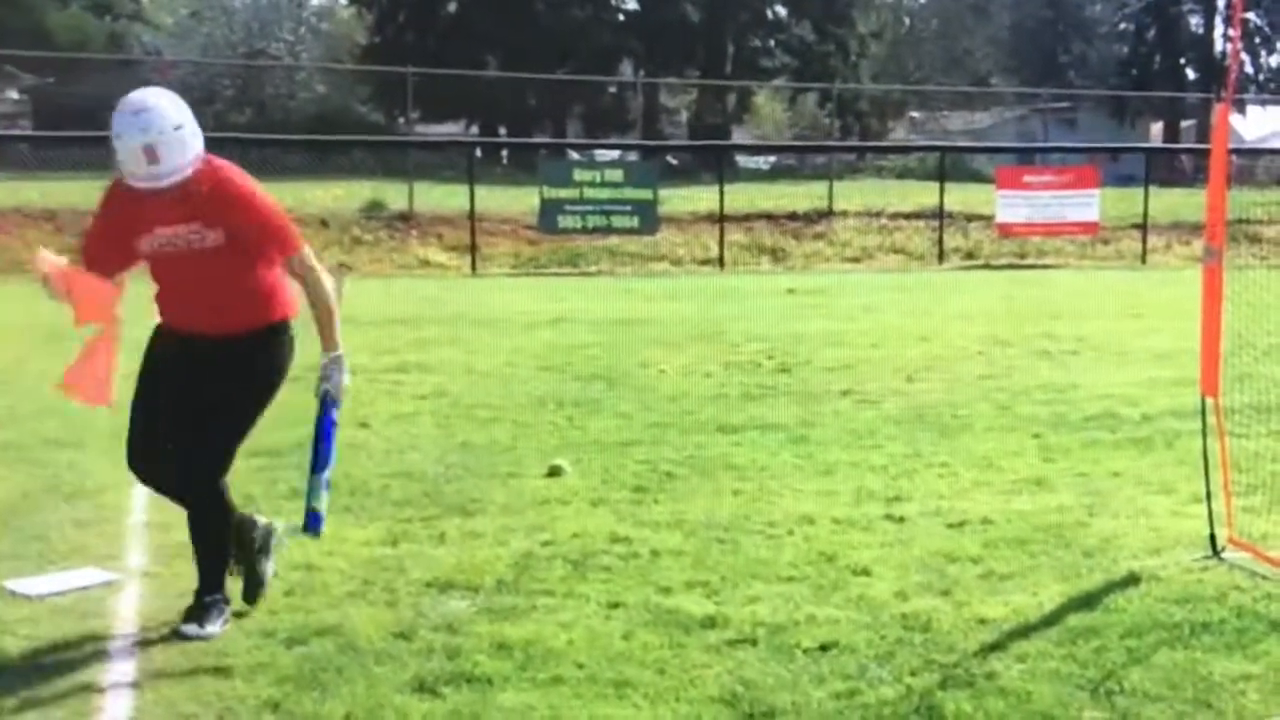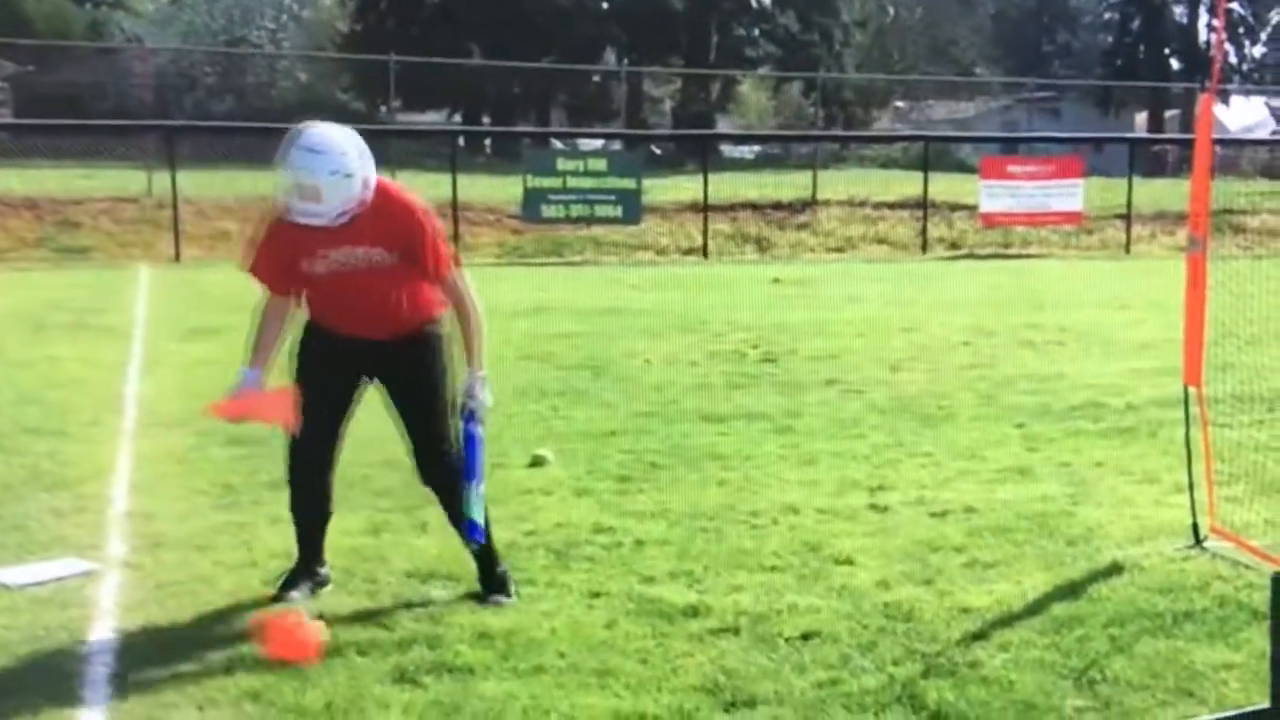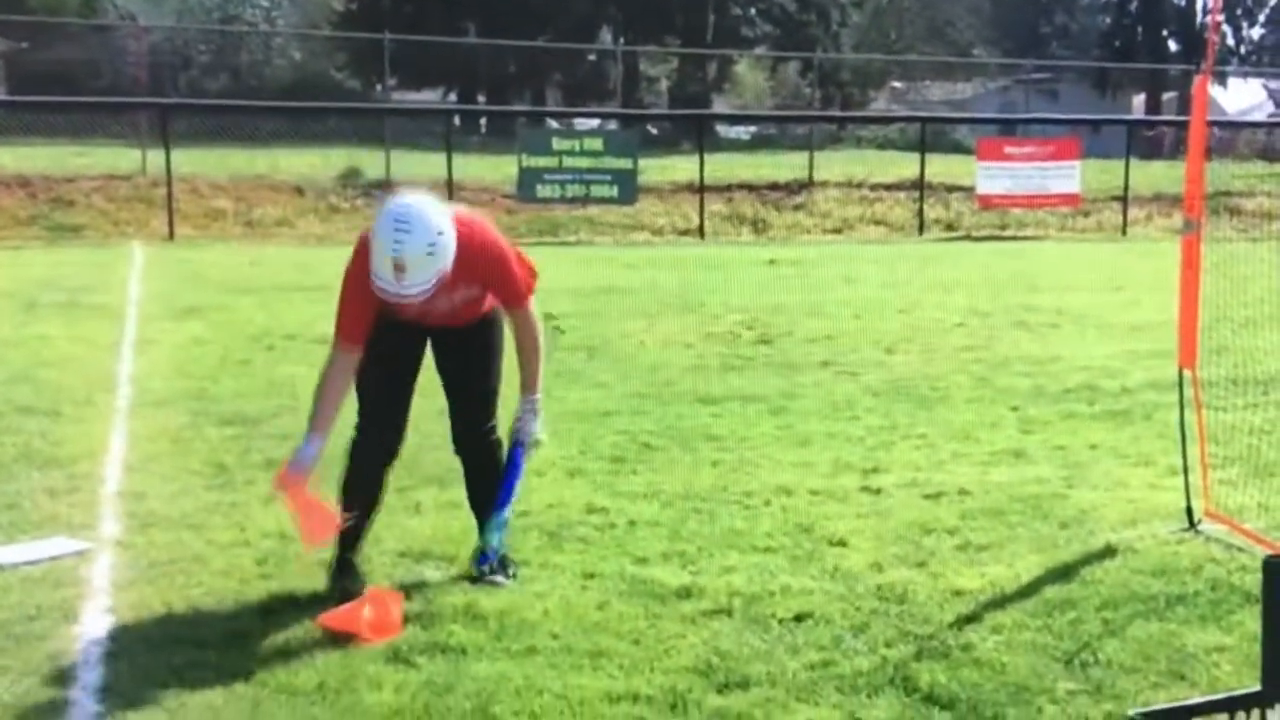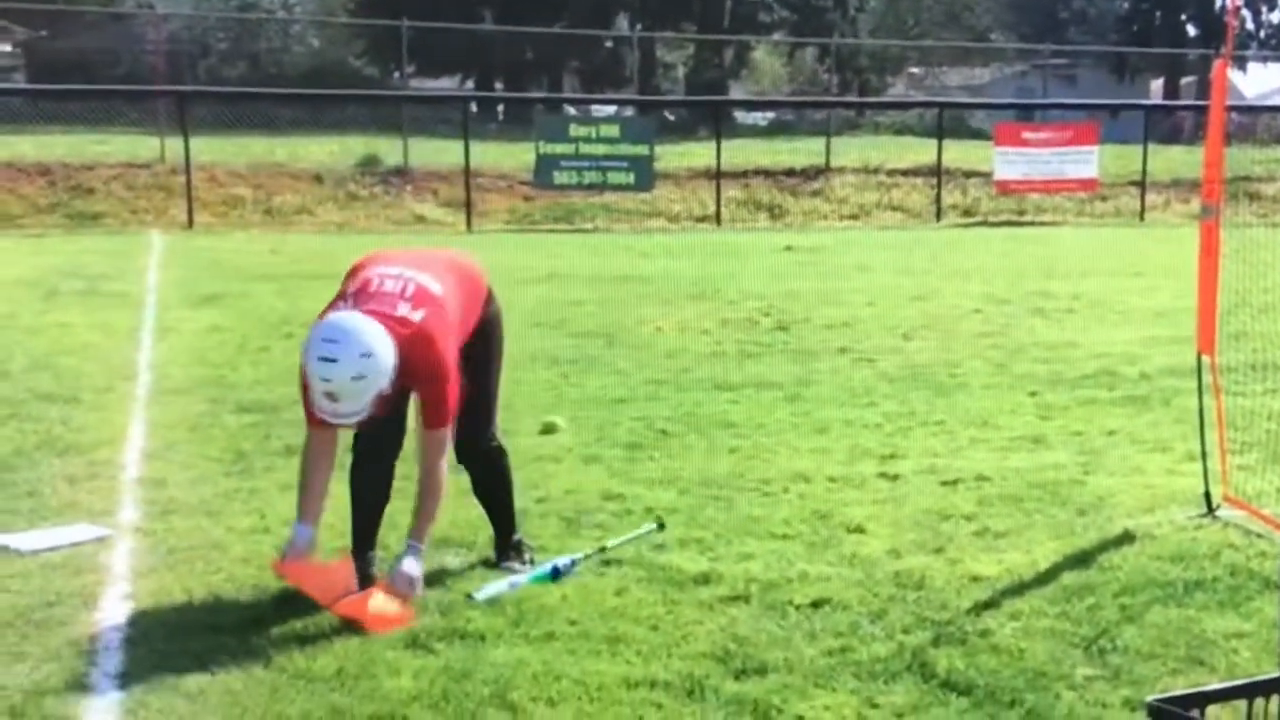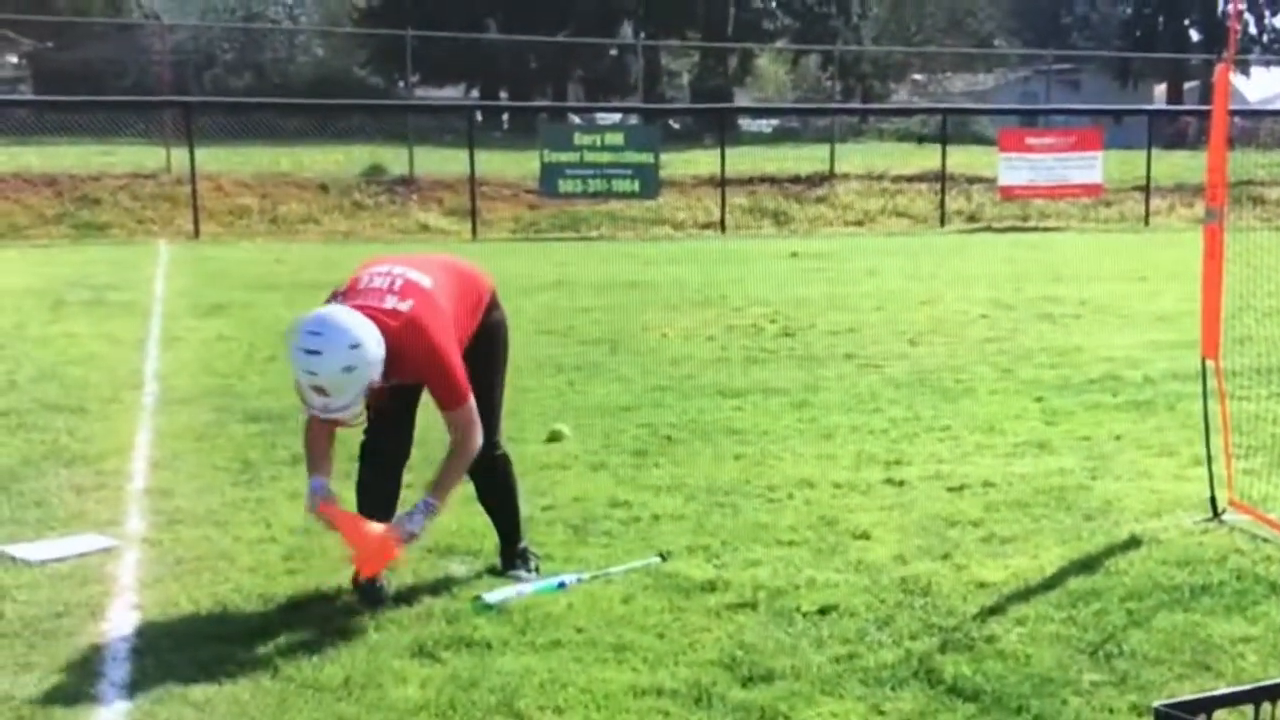
dt=0.5s
person 1, frame 1
left shoulder: (233, 192)
right shoulder: (124, 199)
left elbow: (308, 271)
right elbow: (96, 274)
left wrist: (333, 356)
left hip: (254, 342)
right hip: (182, 337)
left knee: (195, 469)
right knee: (149, 458)
left ankle: (212, 595)
right ankle: (244, 534)
person 1, frame 2
left shoulder: (403, 213)
right shoulder: (291, 223)
left elbow: (456, 290)
right elbow: (279, 301)
left wrist: (476, 373)
right wrist: (254, 373)
left hip: (411, 336)
right hip: (333, 339)
left knee: (439, 455)
right knee: (307, 453)
left ankle: (490, 565)
right ankle: (309, 566)
person 1, frame 3
left shoulder: (481, 244)
right shoulder: (370, 260)
left elbow: (524, 318)
right elbow: (345, 355)
left wrist: (531, 404)
right wrist: (312, 445)
left hip: (470, 319)
right hip: (392, 318)
left knee: (477, 430)
right knee: (377, 433)
left ankle: (493, 550)
right ankle: (345, 558)
person 1, frame 4
left shoulder: (430, 351)
right shoulder: (327, 353)
left elbow: (434, 463)
right elbow: (320, 445)
left wrist: (413, 553)
right wrist: (304, 532)
left knee: (476, 439)
right knee: (376, 443)
left ankle: (509, 542)
right ankle: (362, 557)
person 1, frame 5
left shoulder: (425, 341)
right shoulder: (324, 346)
left elbow: (469, 436)
right elbow: (320, 421)
left wrist: (425, 509)
right wrist: (319, 482)
left knee: (484, 448)
right knee: (383, 446)
left ankle: (515, 550)
